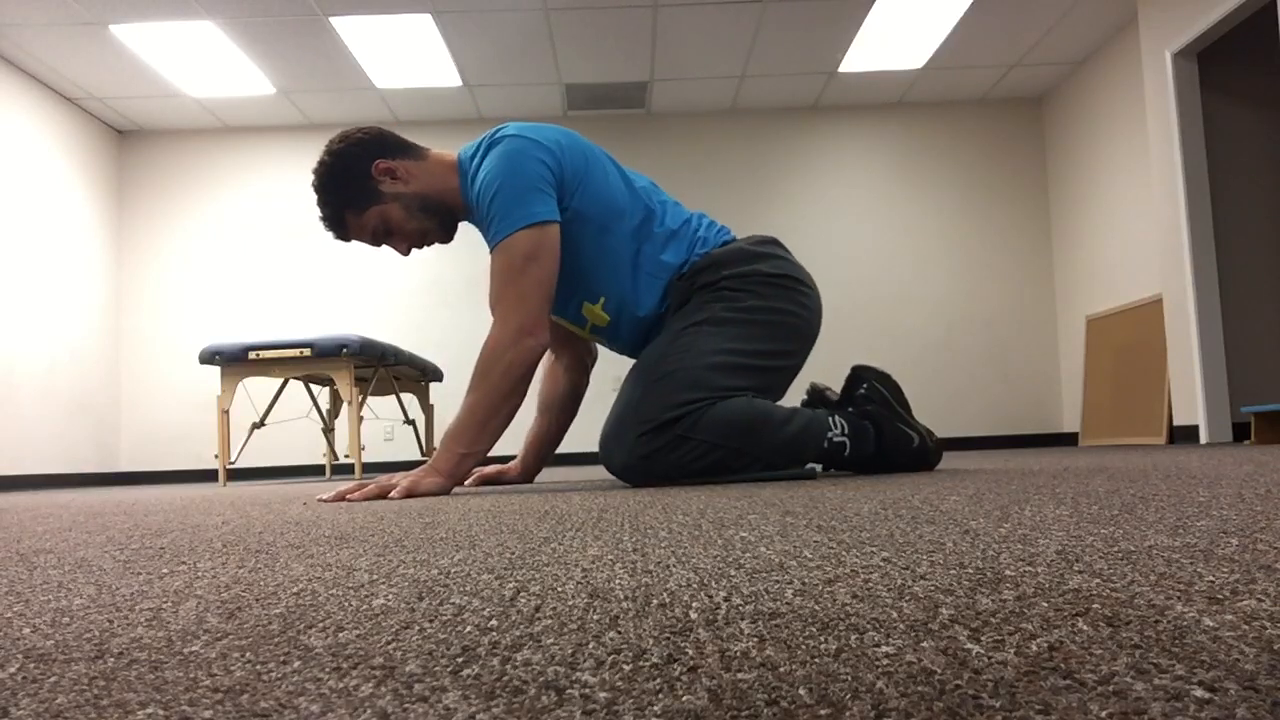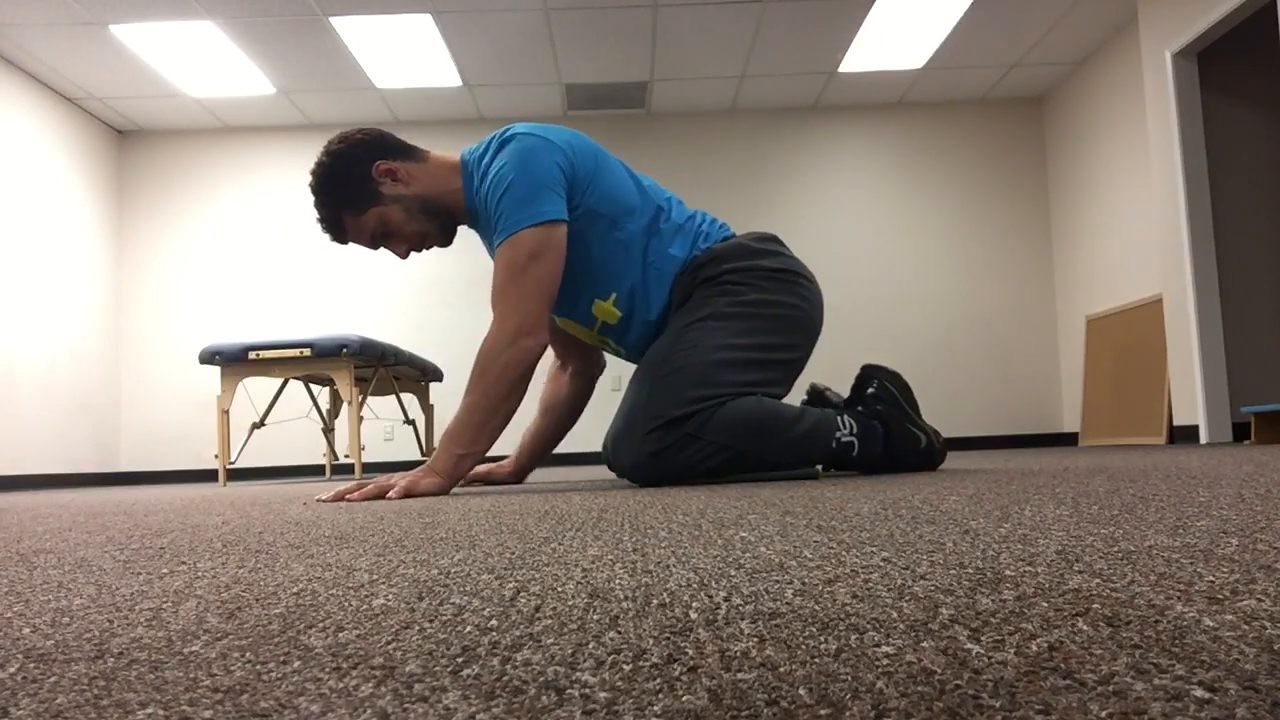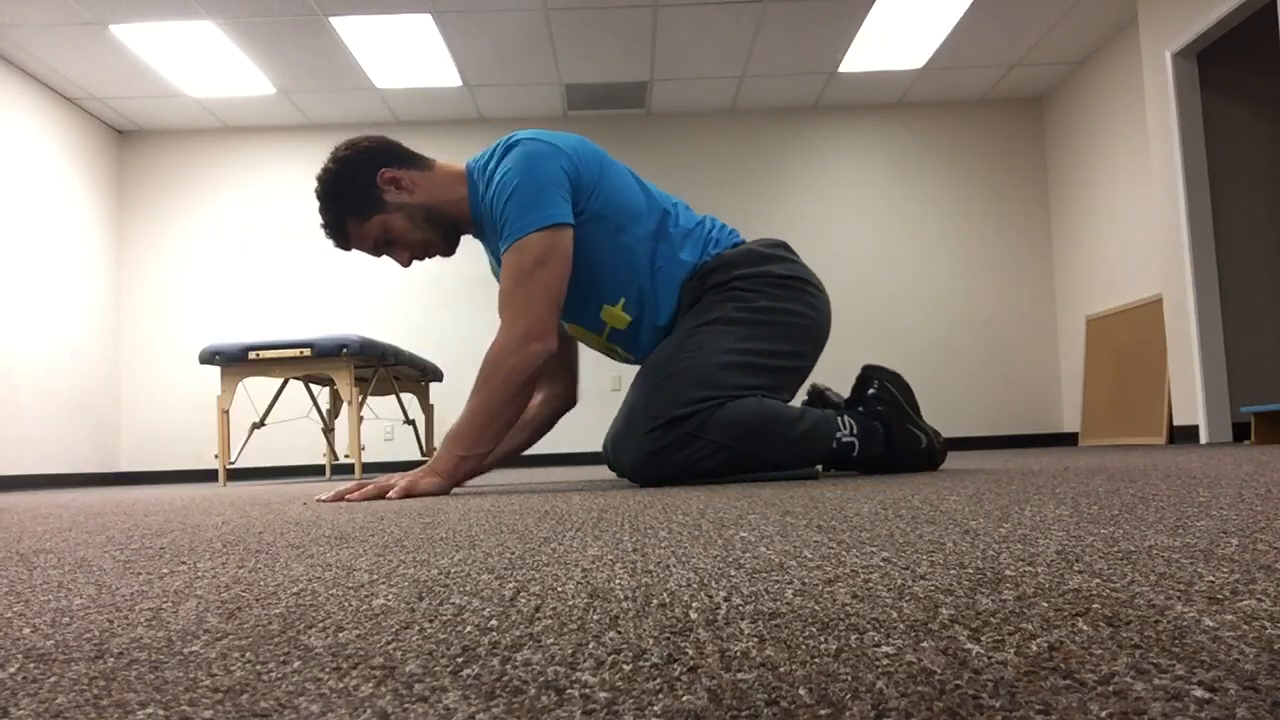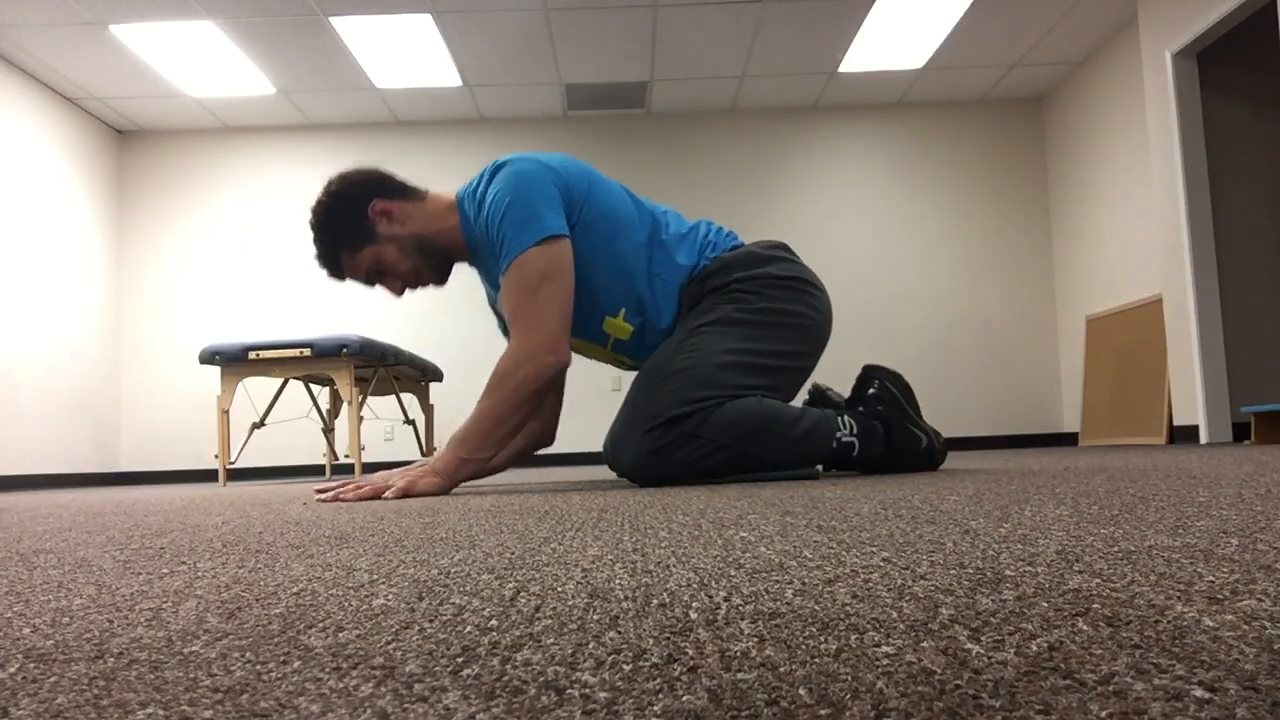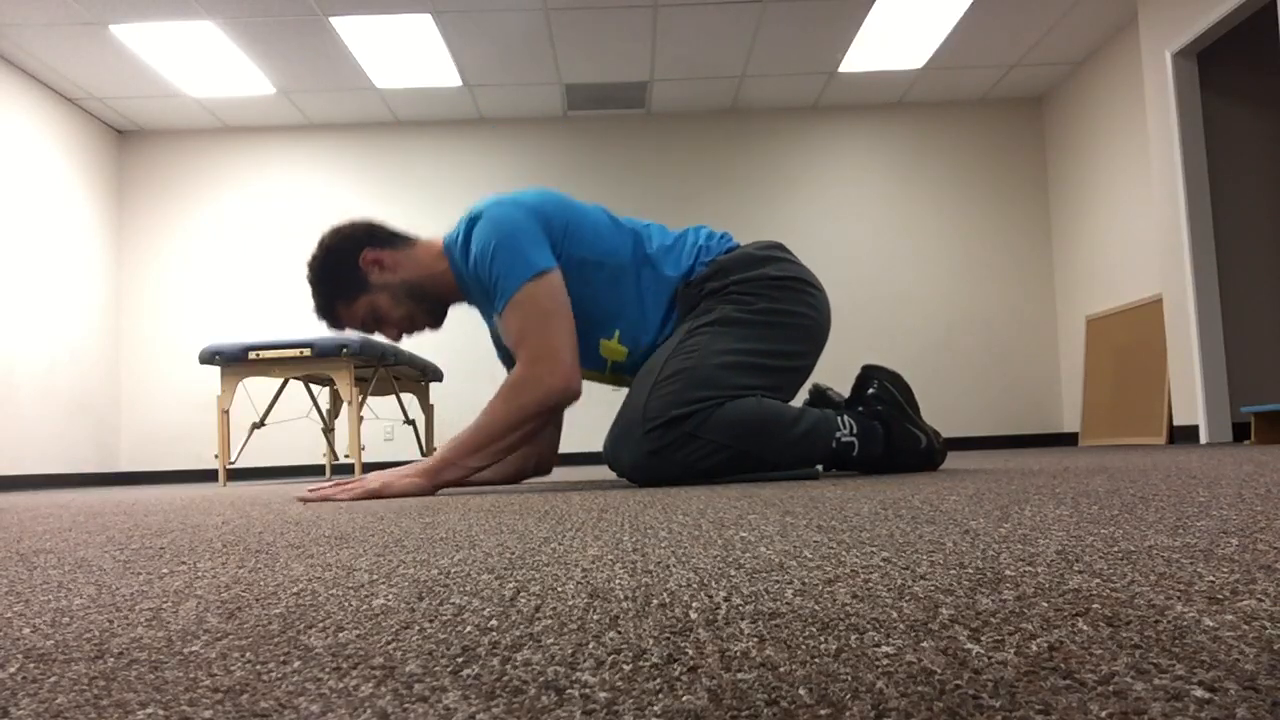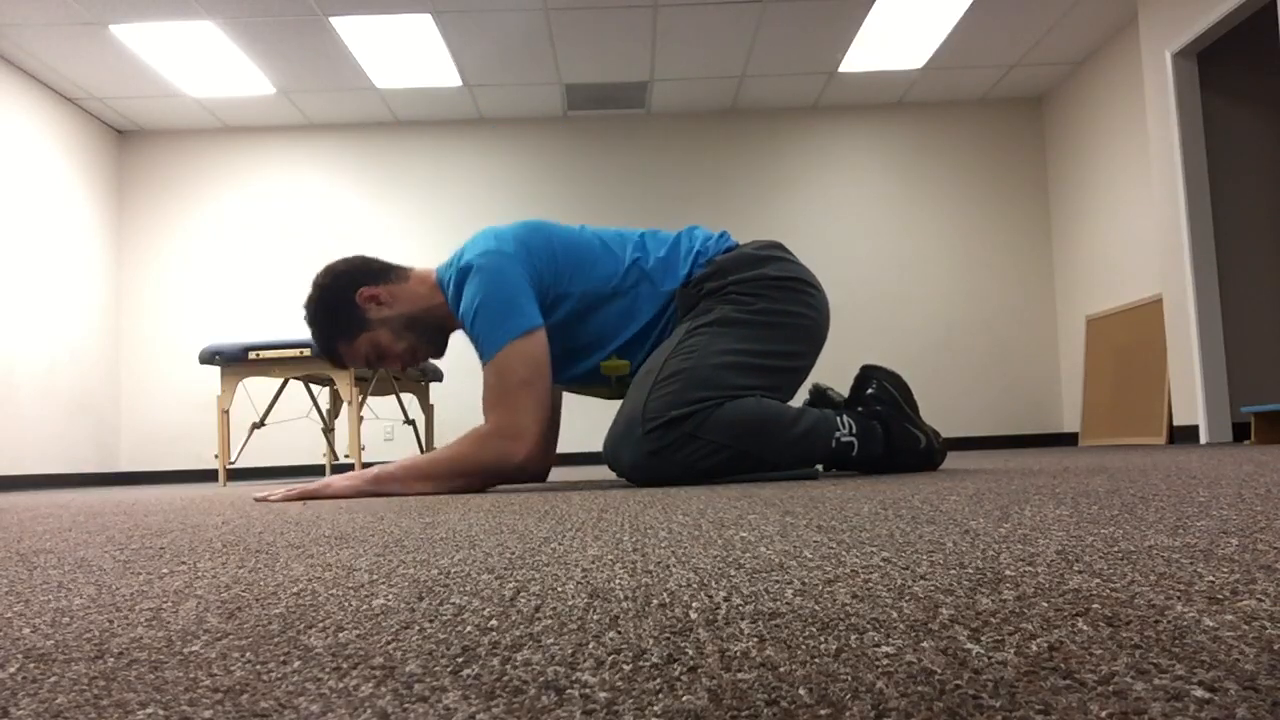
dt=0.2s
person 1, frame 1
left shoulder: (508, 160)
right shoulder: (501, 195)
left elbow: (520, 335)
right elbow: (570, 353)
left wrist: (444, 467)
right wrist: (527, 465)
left hip: (747, 292)
right hip: (725, 301)
left knee: (640, 447)
right knee: (641, 447)
left ankle: (858, 432)
right ankle: (834, 420)
person 1, frame 2
left shoulder: (516, 160)
right shoulder: (498, 210)
left elbow: (520, 337)
right elbow: (577, 361)
left wrist: (442, 468)
right wrist: (519, 465)
left hip: (751, 290)
right hip: (712, 306)
left knee: (651, 446)
right knee: (639, 452)
left ankle: (864, 430)
right ankle: (838, 420)
person 1, frame 3
left shoulder: (521, 167)
right shoulder: (504, 229)
left elbow: (528, 342)
right elbow: (555, 385)
left wrist: (443, 469)
right wrist: (463, 461)
left hip: (757, 294)
right hip: (721, 309)
left knee: (649, 447)
right knee: (635, 453)
left ankle: (862, 431)
right ankle: (829, 419)
person 1, frame 4
left shoulder: (511, 189)
right shoulder: (495, 259)
left elbow: (540, 354)
right elbow: (536, 420)
left wrist: (443, 470)
right wrist: (441, 467)
left hip: (760, 294)
right hip: (728, 310)
left knee: (650, 448)
right knee: (635, 454)
left ankle: (863, 431)
right ankle: (834, 418)
person 1, frame 5
left shoulder: (496, 230)
right shoulder: (495, 293)
left elbow: (552, 378)
right elbow: (535, 447)
left wrist: (428, 471)
right wrist: (432, 474)
left hip: (759, 294)
right hip: (727, 313)
left knee: (650, 449)
right knee: (634, 455)
left ankle: (865, 432)
right ankle: (832, 416)
person 1, frame 6
left shoulder: (486, 271)
right shoulder: (506, 310)
left elbow: (515, 445)
right elbow: (531, 459)
left wrist: (374, 479)
right wrist: (391, 482)
left hip: (758, 293)
right hip: (739, 305)
left knee: (649, 447)
right knee: (636, 453)
left ankle: (862, 433)
right ankle: (841, 413)
